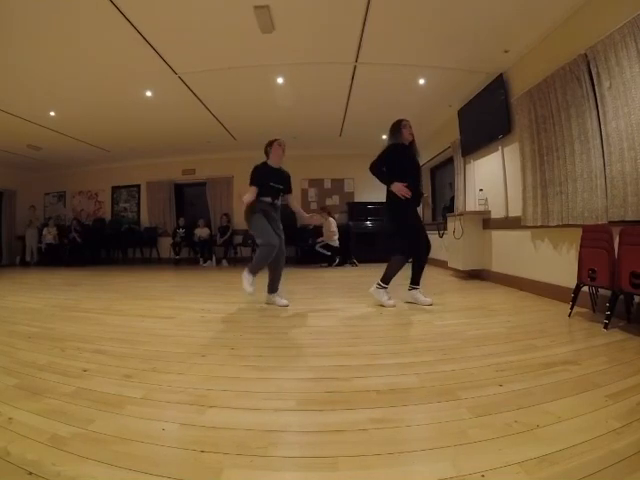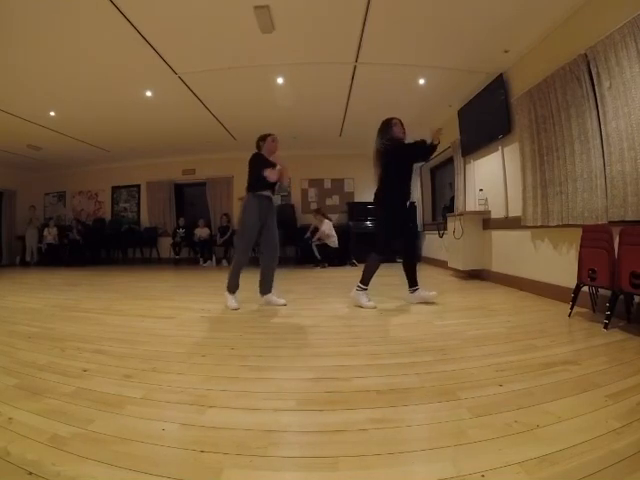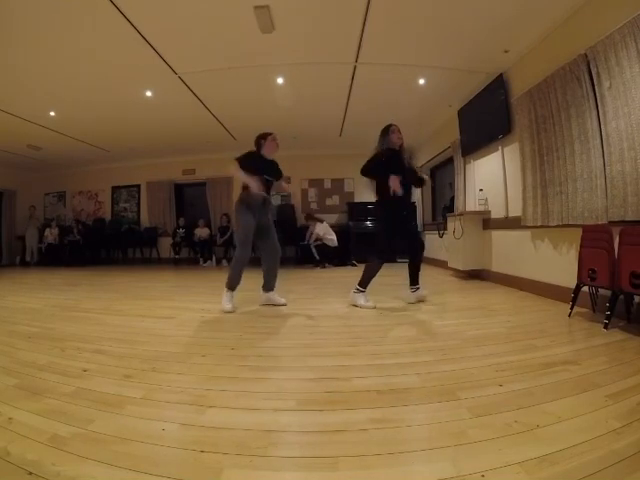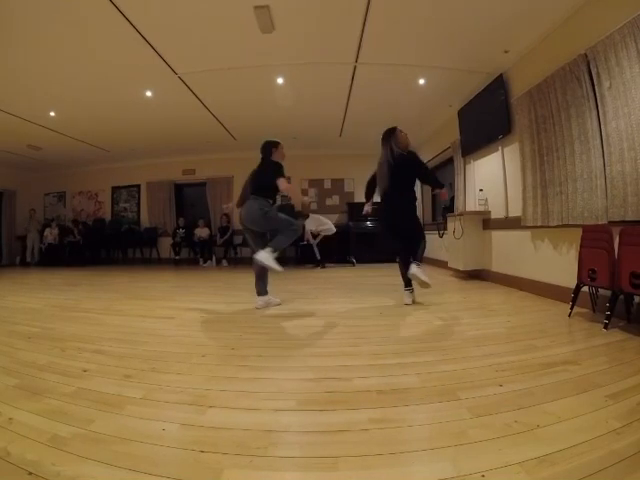
dt=0.3s
person 1, frame 1
left shoulder: (410, 153)
right shoulder: (394, 149)
right elbow: (375, 167)
left wrist: (420, 195)
right wrist: (391, 184)
left hip: (409, 207)
right hip: (398, 206)
left knee: (422, 246)
right knee: (406, 247)
left ankle: (414, 289)
right ankle: (381, 287)
person 1, frame 2
left shoulder: (405, 150)
right shoulder: (389, 147)
left elbow: (422, 155)
right elbow: (416, 151)
left wrist: (434, 142)
right wrist: (430, 142)
left hip: (400, 205)
right hip: (387, 204)
left knee: (410, 246)
right knee: (383, 246)
left ankle: (414, 290)
right ankle: (360, 290)
person 1, frame 3
left shoulder: (403, 159)
right shoulder: (385, 155)
left elbow: (415, 180)
right elbow: (365, 170)
left wrist: (421, 179)
right wrist: (390, 178)
left hip: (403, 210)
right hip: (389, 210)
left knee: (417, 246)
right knee: (384, 250)
left ankle: (414, 290)
right ankle: (359, 292)
person 1, frame 4
left shoulder: (385, 163)
right shoulder: (409, 157)
left elbow: (372, 183)
right elbow: (427, 175)
left wrist: (368, 201)
right wrist: (440, 187)
left hip: (388, 213)
right hip: (406, 211)
left knee: (402, 248)
right knee: (417, 240)
left ankle: (408, 291)
right ankle: (416, 267)
person 2, frame 1
left shoulder: (284, 175)
right shoulder: (260, 170)
left elbow: (289, 199)
right elbow: (252, 192)
left wrist: (303, 215)
right wrist: (247, 198)
left hip: (273, 213)
right hip: (257, 211)
left knee: (280, 255)
right knee: (271, 243)
left ankle: (272, 294)
right ankle: (249, 273)
person 2, frame 2
left shoulder: (274, 165)
right shoulder: (257, 158)
right elbow: (272, 177)
left wrist: (284, 174)
right wrist: (279, 167)
left hip: (269, 208)
right hip: (253, 205)
left knee: (271, 253)
right knee: (243, 252)
left ankle: (266, 294)
right ankle: (231, 293)
person 2, frame 3
left shoulder: (275, 166)
right shoulder: (253, 157)
left elbow: (280, 184)
right elbow: (233, 169)
left wrist: (286, 188)
right wrist: (249, 180)
left hip: (264, 208)
right hip: (246, 206)
left knee: (274, 251)
right knee: (243, 252)
left ankle: (268, 292)
right ankle: (229, 293)
person 2, frame 4
left shoulder: (261, 169)
right shoulder: (273, 166)
left elbow: (248, 190)
right elbow: (283, 187)
left wrist: (236, 204)
left hip: (247, 212)
right hip: (258, 211)
left knee: (261, 253)
right knee: (294, 227)
left ankle: (262, 297)
right ankle: (267, 253)
